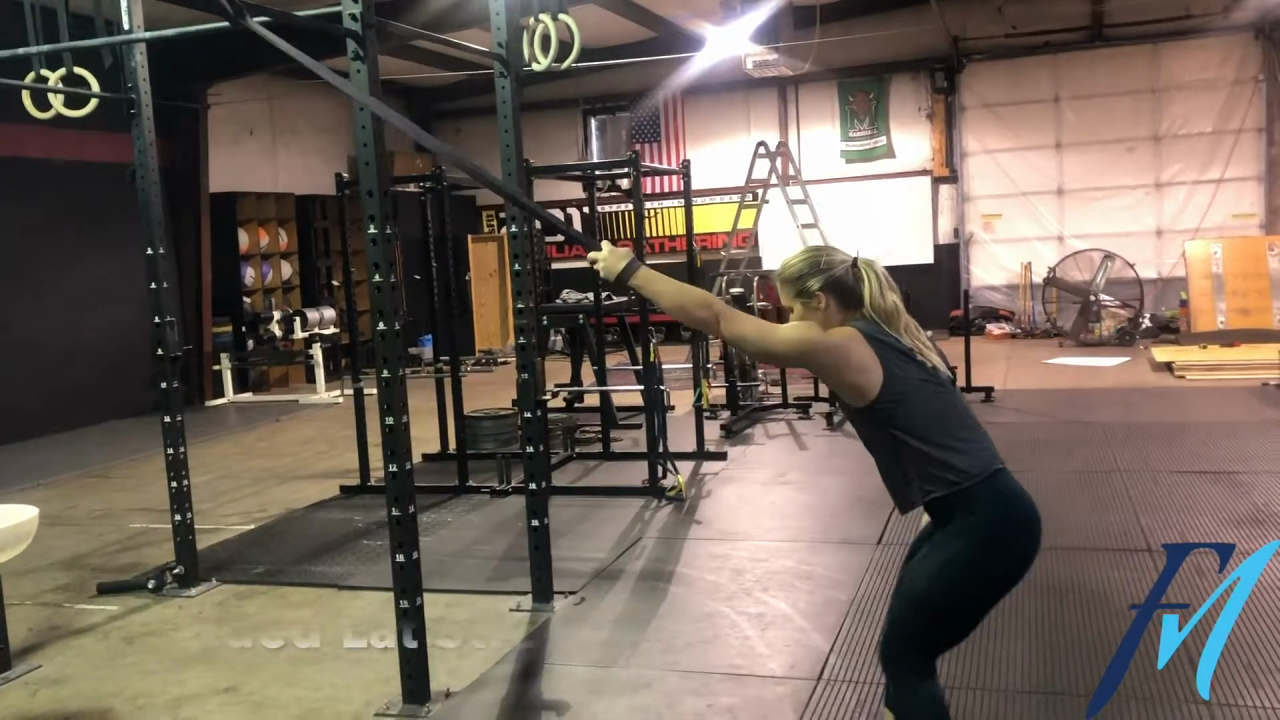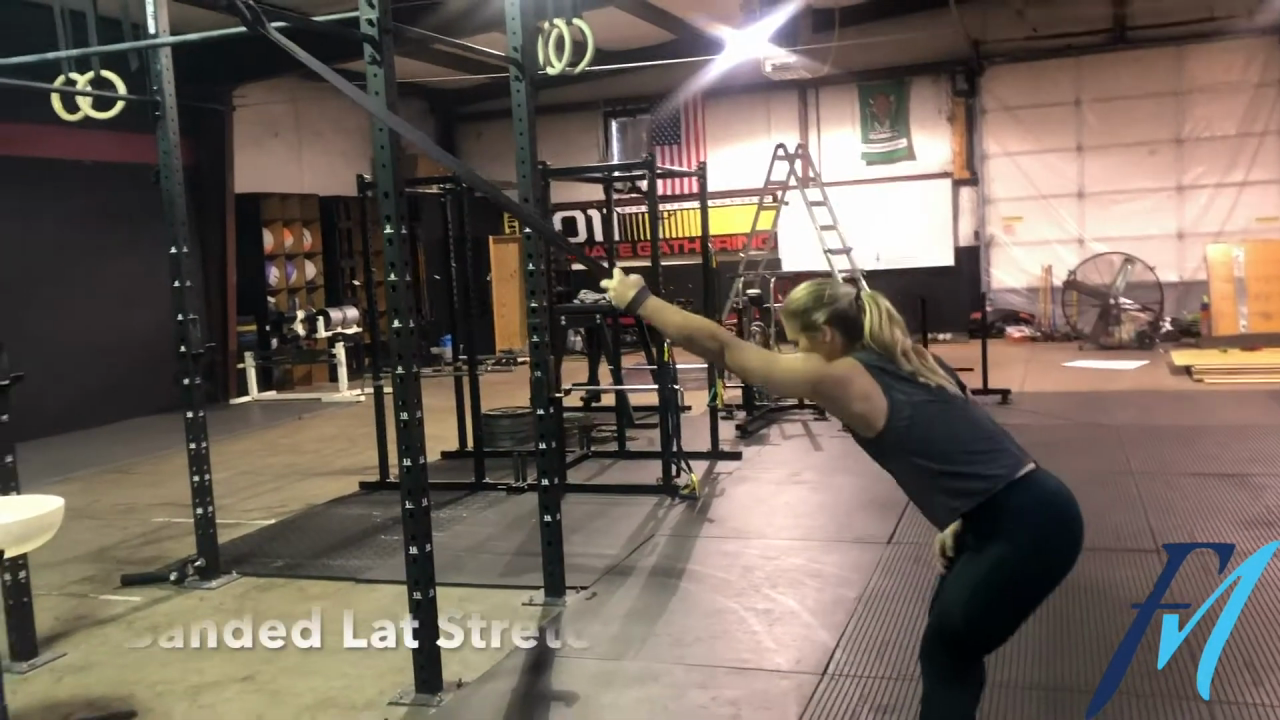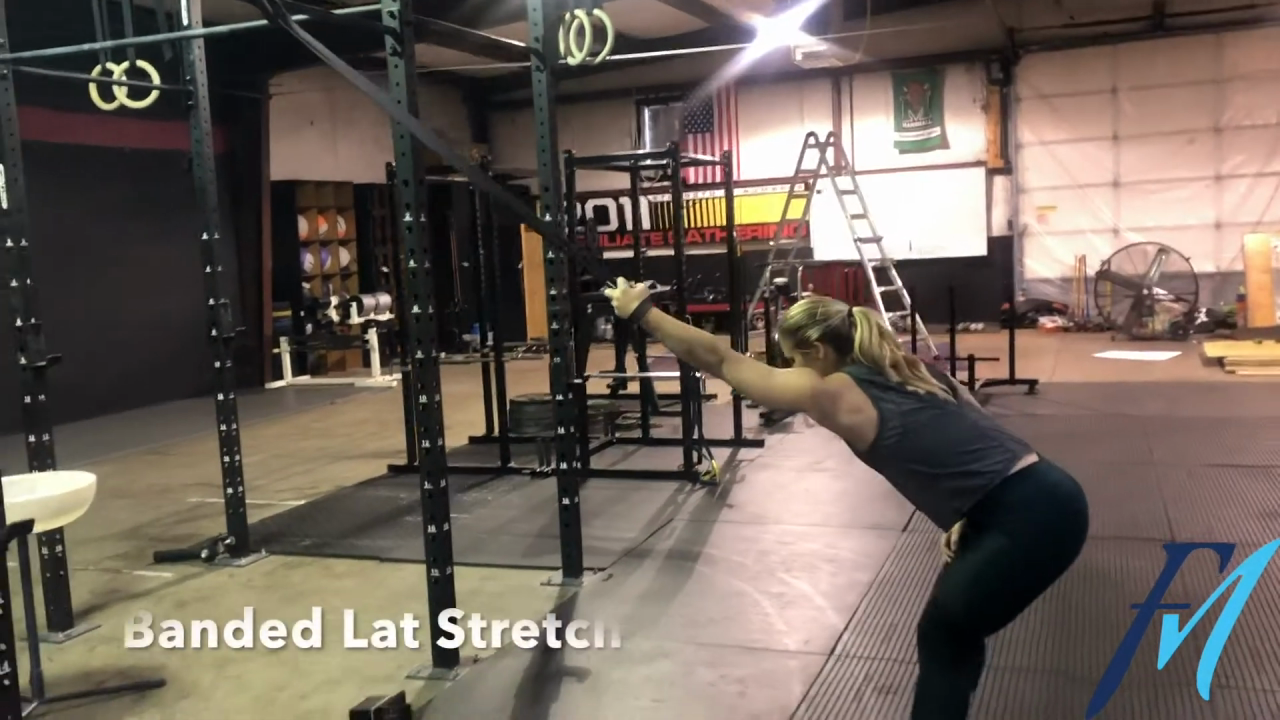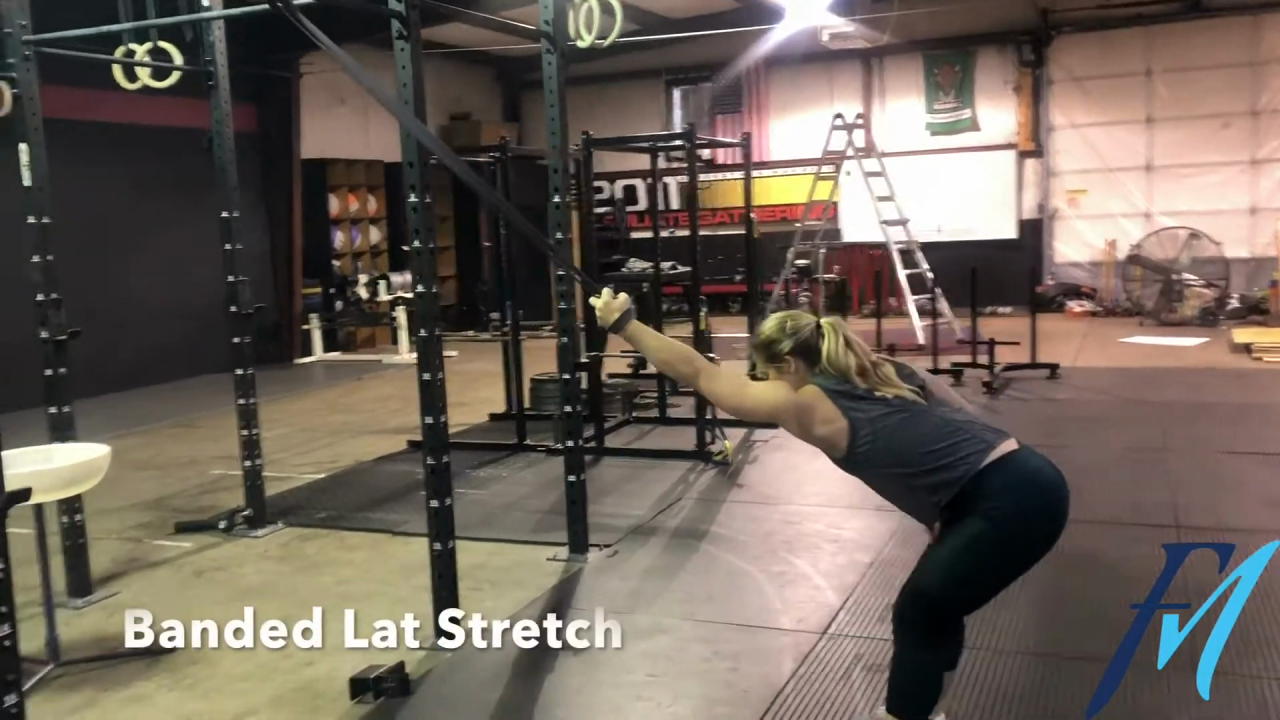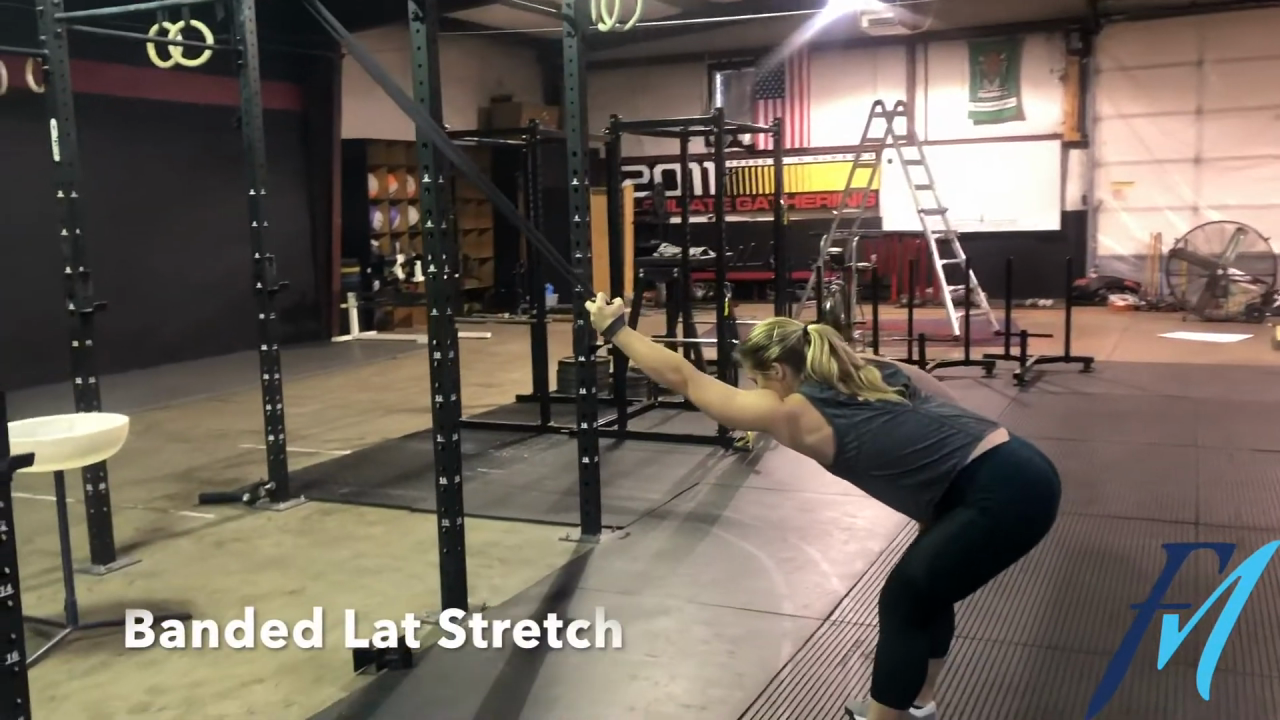
dt=0.4s
person 1, frame 1
left shoulder: (837, 348)
right shoulder: (895, 337)
left elbow: (716, 317)
left wrist: (628, 270)
left hip: (987, 523)
right hip: (972, 511)
left knee: (904, 653)
right knee: (906, 639)
person 1, frame 2
left shoulder: (842, 381)
right shoulder: (906, 361)
left elbow: (722, 347)
left wrist: (638, 300)
right wrist: (960, 520)
left hip: (1029, 525)
right hip: (1014, 510)
left knee: (946, 654)
right knee: (950, 639)
person 1, frame 3
left shoulder: (835, 395)
right shoulder: (907, 370)
left elbow: (720, 359)
left wrist: (642, 312)
right wrist: (967, 518)
left hip: (1034, 514)
right hip: (1035, 496)
left knee: (943, 636)
right knee: (953, 625)
person 1, frame 4
left shoulder: (807, 406)
right shoulder: (885, 373)
left elbow: (697, 372)
left wrist: (622, 323)
right wrist: (948, 513)
left hip: (1015, 500)
right hip: (1022, 479)
left knee: (918, 616)
right knee: (934, 604)
person 1, frame 5
left shoulder: (794, 414)
right shoulder: (874, 372)
left elbow: (685, 379)
left wrist: (615, 328)
left hip: (1005, 492)
right hip: (1016, 469)
left knee: (904, 603)
right knee: (925, 592)
